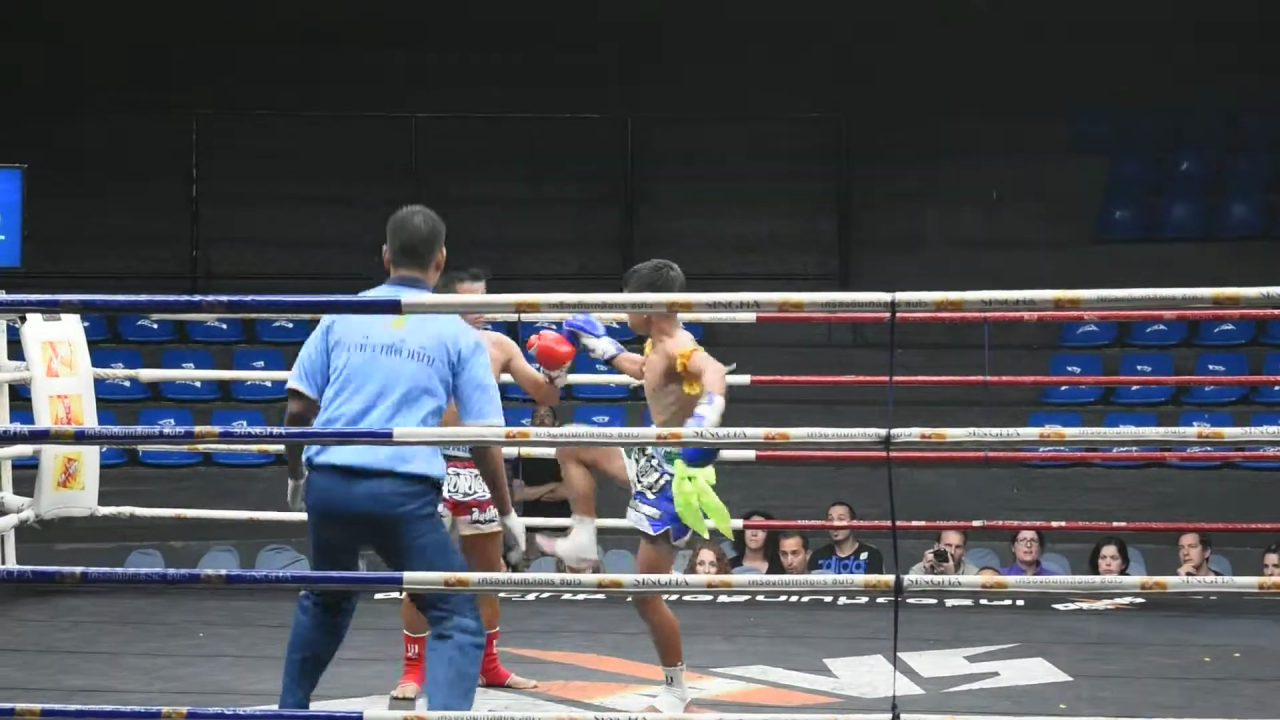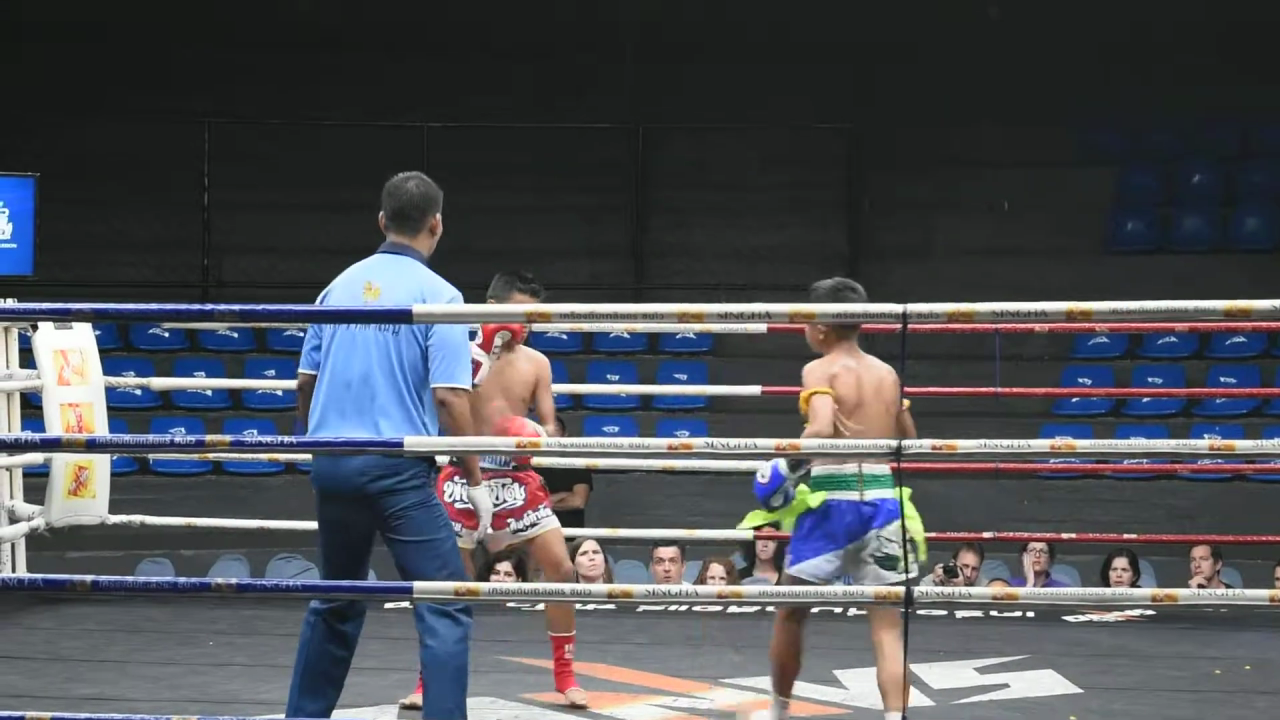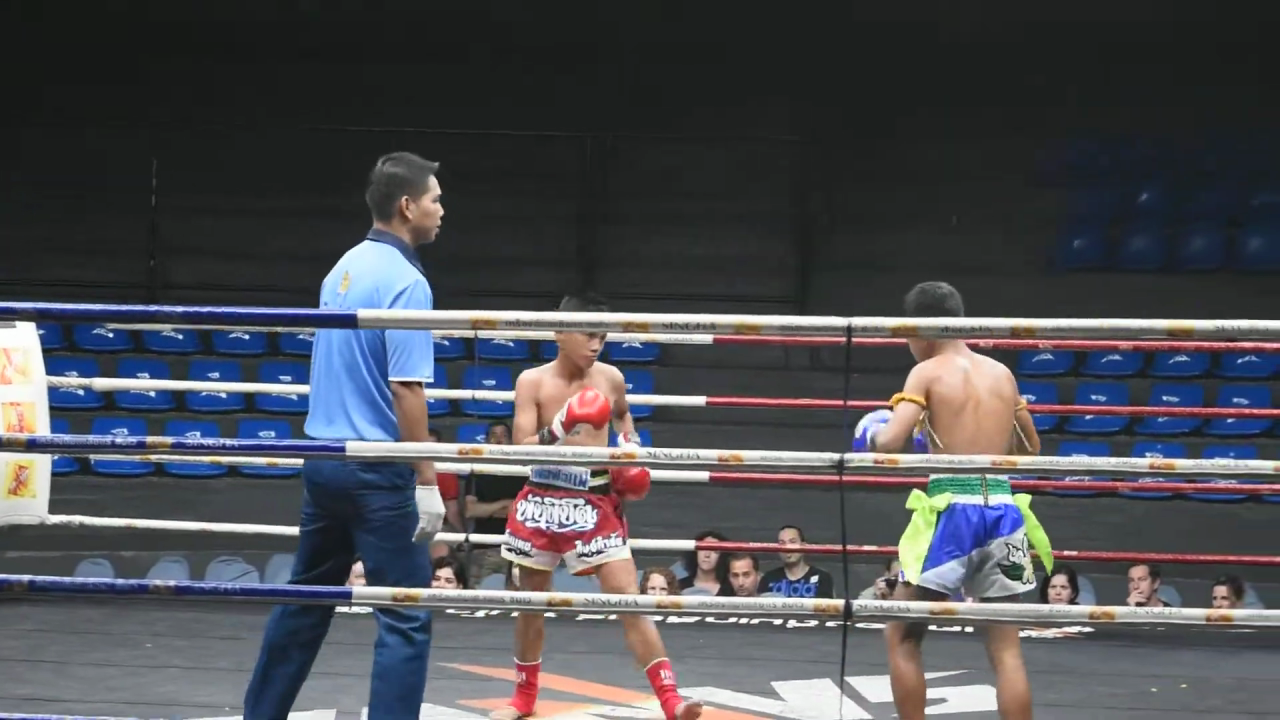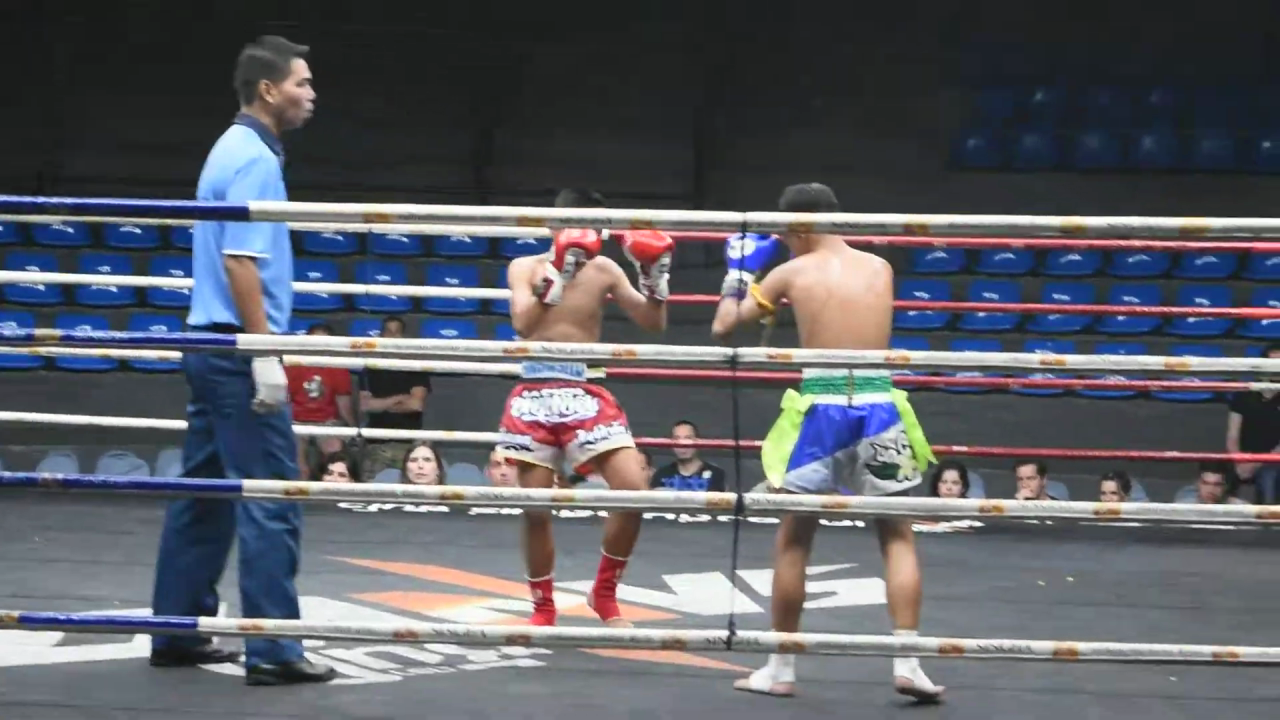
dt=0.7s
person 1, frame 1
left shoulder: (341, 316)
right shoulder: (458, 331)
left elbow: (298, 404)
right elbow: (483, 434)
left wrist: (296, 474)
right wrist: (507, 512)
left hip: (330, 486)
right hip: (404, 494)
left knee: (326, 598)
right knee: (459, 624)
left ankle: (291, 711)
person 1, frame 2
left shoulder: (339, 285)
right shoulder: (438, 294)
left elbow: (306, 383)
right elbow: (449, 397)
right wrist: (474, 480)
left hip: (332, 466)
right hip: (398, 470)
left knee: (335, 601)
right knee: (444, 608)
person 1, frame 3
left shoulder: (342, 269)
right shoulder: (406, 282)
right elbow: (407, 391)
right wrist: (427, 483)
left hip: (322, 458)
right hip: (376, 469)
left knee: (306, 599)
right knee: (405, 617)
person 1, frame 4
left shoulder: (235, 151)
right shoulder: (253, 158)
right elbow: (240, 262)
right wrist: (266, 354)
left hip: (216, 348)
right hip: (238, 350)
left knee: (203, 492)
right knee: (270, 500)
left ankle: (177, 632)
right ankle: (274, 650)
person 2, frame 1
left shoulder: (679, 347)
right shoulder: (659, 343)
left elbow: (716, 373)
left wrist: (706, 415)
right wrist: (601, 346)
left hip: (674, 476)
right hip: (651, 459)
left knee: (645, 594)
right knee: (572, 446)
left ankle: (676, 689)
right ankle: (582, 541)
person 2, frame 2
left shoulder: (821, 373)
right shoulder: (887, 373)
left elbow: (817, 434)
right elbow: (907, 442)
left wrist: (784, 472)
left hip: (833, 506)
right hip: (884, 505)
left knee: (789, 617)
right knee: (887, 632)
person 2, frame 3
left shoulder: (927, 373)
right shoulder: (1002, 373)
left elbow: (891, 441)
right elbow: (1030, 447)
left wrist: (870, 438)
left hip: (952, 511)
right hip: (1003, 510)
left knee: (903, 637)
right knee: (1005, 647)
person 2, frame 4
left shoulder: (791, 272)
right shoulder: (880, 268)
left elbow: (722, 327)
left wrist: (738, 270)
left hip: (822, 410)
right hip: (879, 407)
left knee: (793, 542)
right knee: (898, 539)
left ankle: (781, 669)
right ankle: (908, 662)
person 3, frame 1
left shoulder: (500, 346)
left elbow: (546, 398)
left wrist: (556, 371)
left hip: (483, 472)
right hip: (438, 470)
left knee: (489, 571)
left ankle: (490, 666)
right ankle: (412, 669)
person 3, frame 2
left shoulder: (538, 363)
right shoulder: (466, 351)
left elbow: (550, 427)
left wrist: (532, 436)
right wrist: (484, 346)
left hip: (518, 480)
right hip: (468, 478)
left knee: (561, 570)
left ankle: (566, 677)
right ankle: (429, 680)
person 3, frame 3
left shoulder: (610, 378)
right shoulder: (532, 382)
left elbow: (623, 416)
right elbow: (522, 446)
left wrist: (632, 448)
right wrist: (562, 426)
left hip: (595, 503)
right hip: (542, 501)
left knee: (629, 601)
person 3, frame 4
left shoulder: (603, 270)
right shoulder: (524, 267)
left elbow: (653, 322)
right elbow: (523, 324)
left wrist: (655, 273)
right wrist: (558, 272)
left hip: (588, 395)
right hip: (535, 395)
left knee: (634, 487)
right knee: (536, 509)
left ankle: (605, 593)
right ankle: (543, 610)
